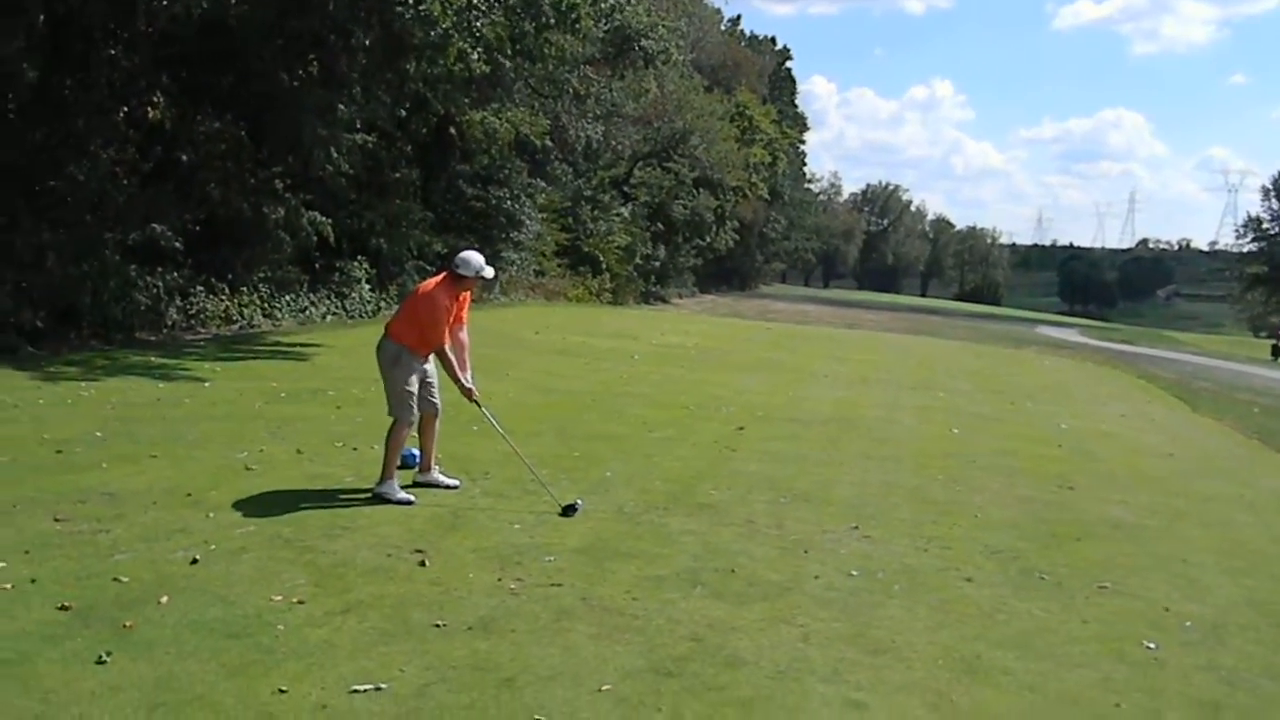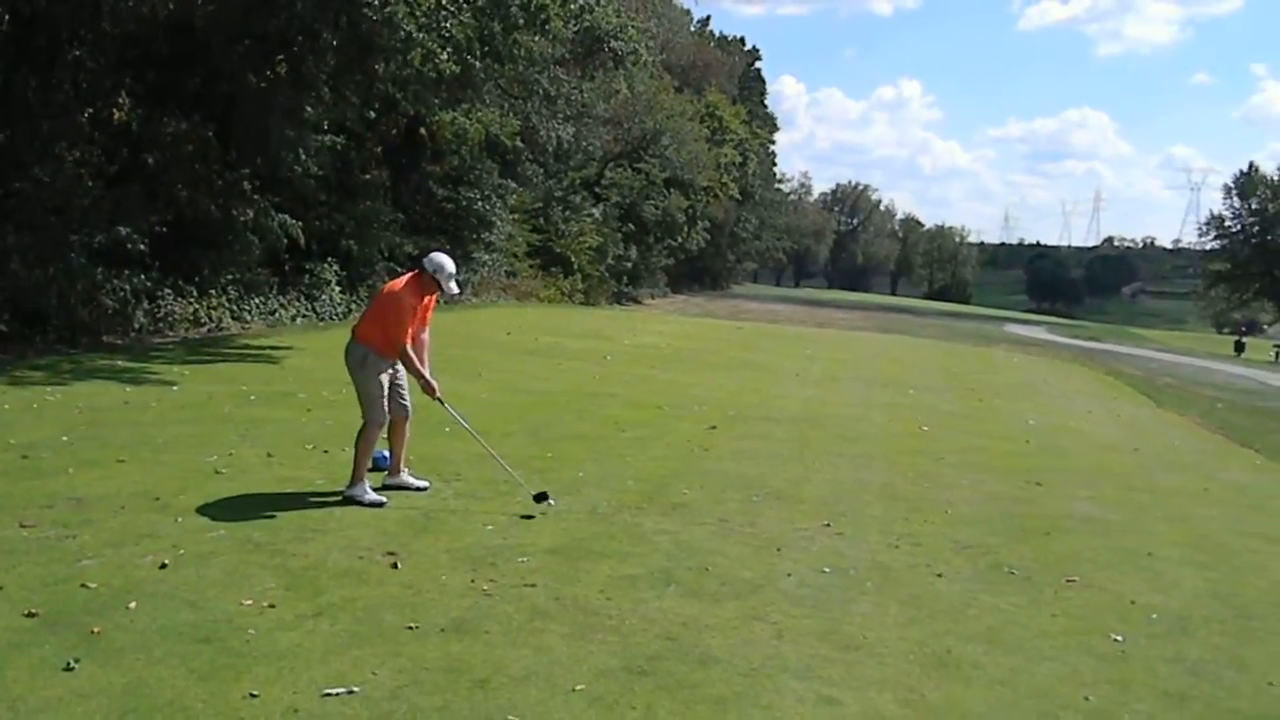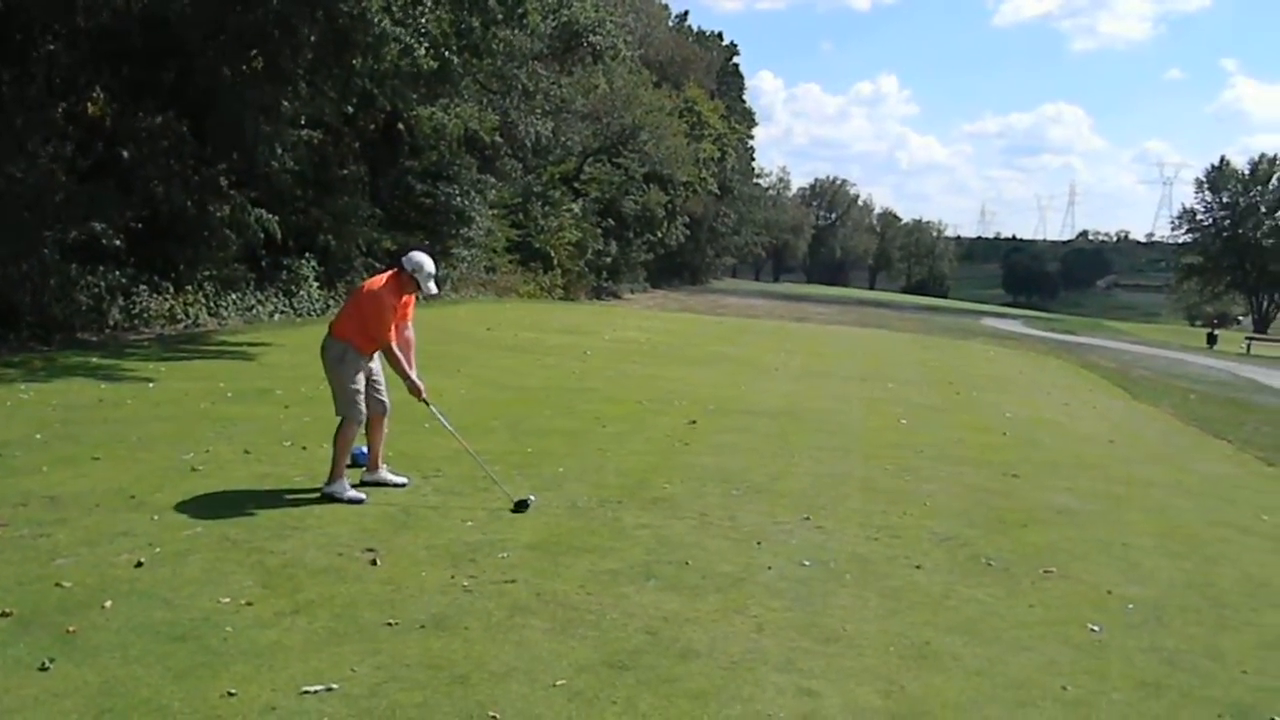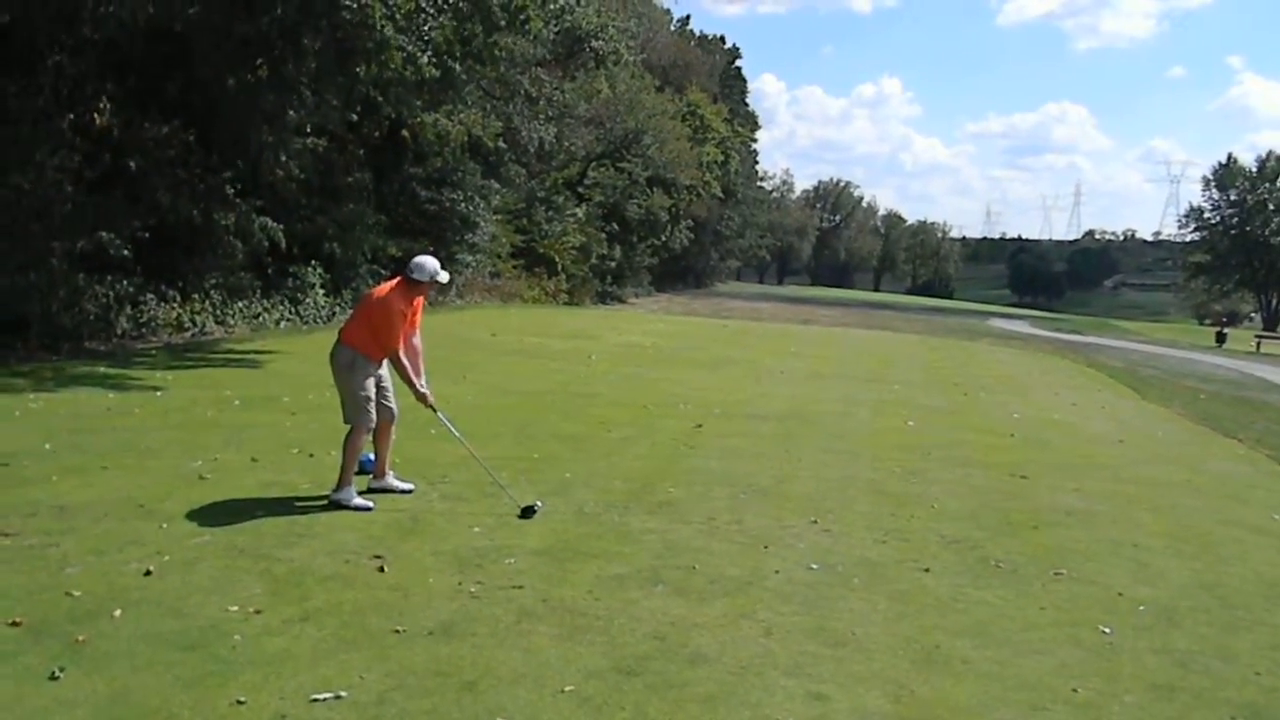
dt=0.5s
person 1, frame 1
left shoulder: (461, 293)
right shoulder: (435, 297)
left elbow: (459, 332)
right elbow: (442, 348)
left wrist: (467, 374)
right wrist: (460, 383)
left hip: (420, 353)
right hip: (398, 352)
left knee: (431, 411)
right knee: (406, 416)
left ankle: (427, 471)
right ankle: (386, 483)
person 1, frame 2
left shoulder: (427, 292)
right shoulder: (400, 296)
left elbow: (421, 333)
right elbow: (404, 348)
left wrist: (426, 373)
right wrist: (423, 380)
left hip: (389, 355)
right hip: (367, 354)
left knee: (402, 413)
right knee: (377, 418)
left ankle: (396, 474)
right ankle: (357, 485)
person 1, frame 3
left shoulder: (406, 290)
right shoulder: (381, 295)
left elbow: (405, 330)
right elbow: (389, 347)
left wrist: (413, 372)
right wrist: (409, 380)
left hip: (365, 351)
right hip: (344, 351)
left knee: (379, 409)
right knee: (355, 414)
left ankle: (374, 470)
right ankle: (335, 482)
person 1, frame 4
left shoulder: (415, 296)
right shoulder: (391, 302)
left elbow: (412, 337)
right elbow: (396, 354)
left wrist: (421, 380)
right wrist: (416, 389)
left hip: (374, 357)
right hip: (353, 358)
left knee: (387, 416)
right knee: (364, 421)
left ankle: (381, 477)
right ankle: (343, 489)
